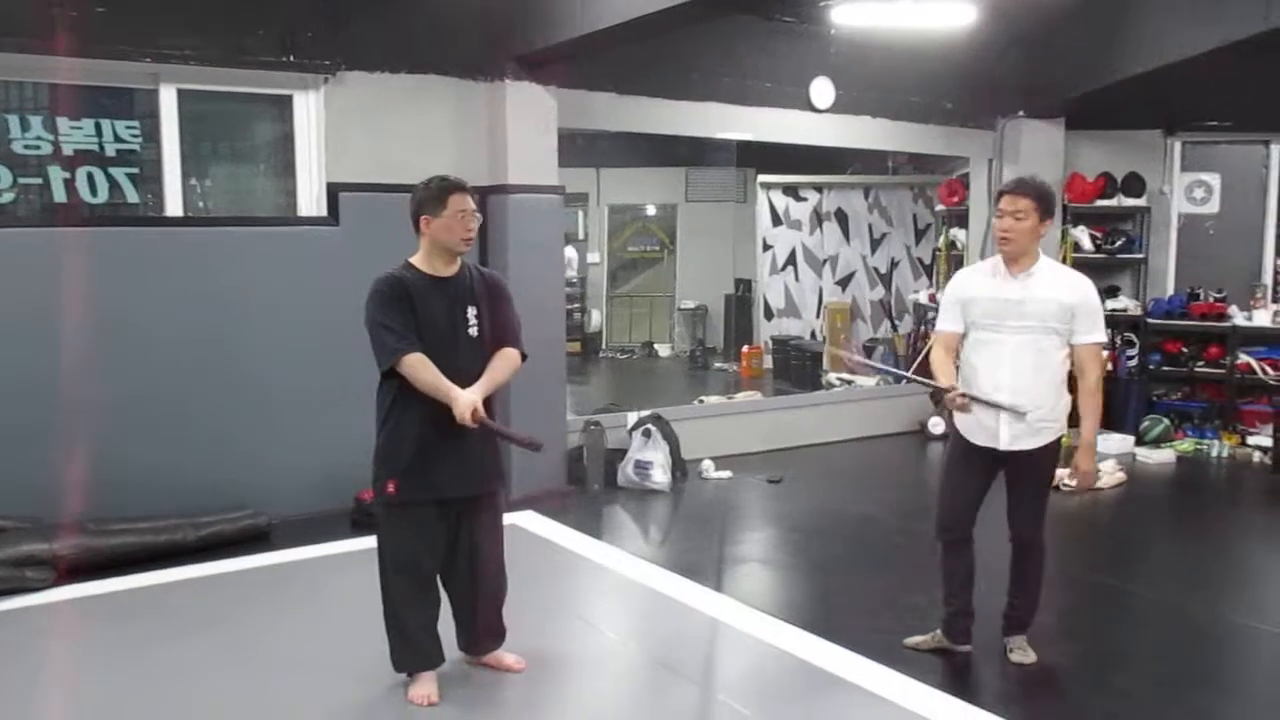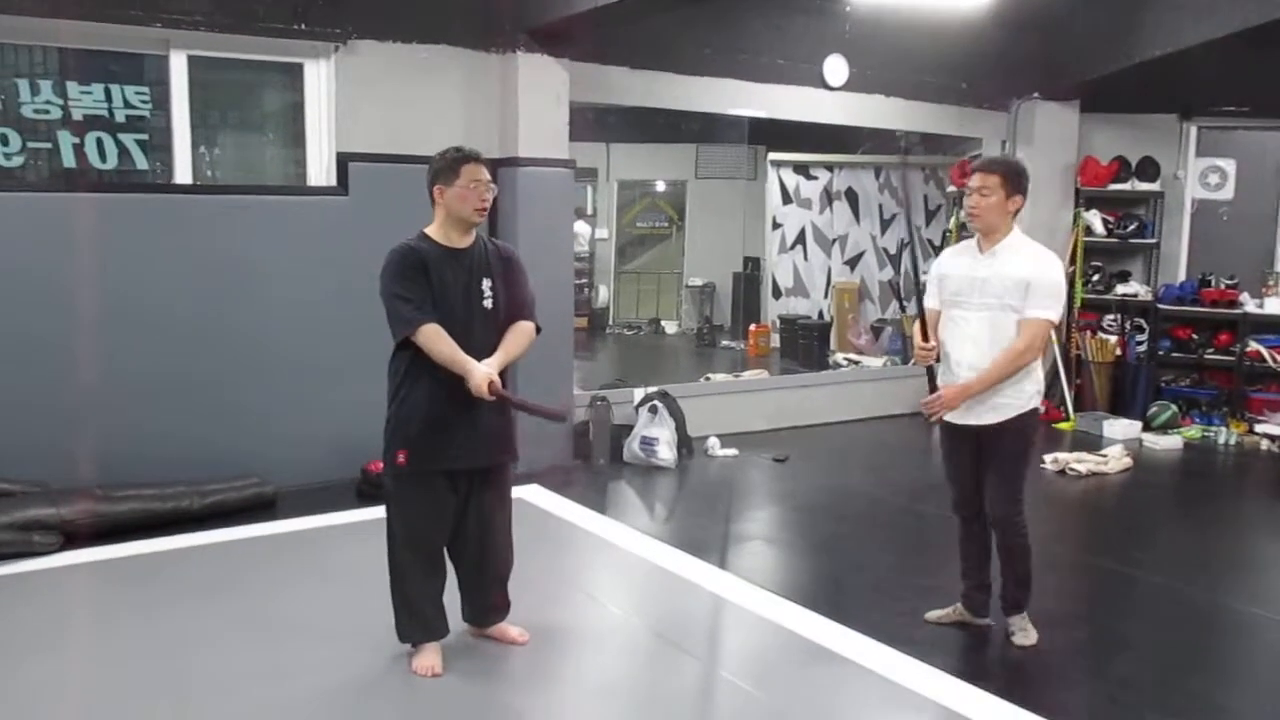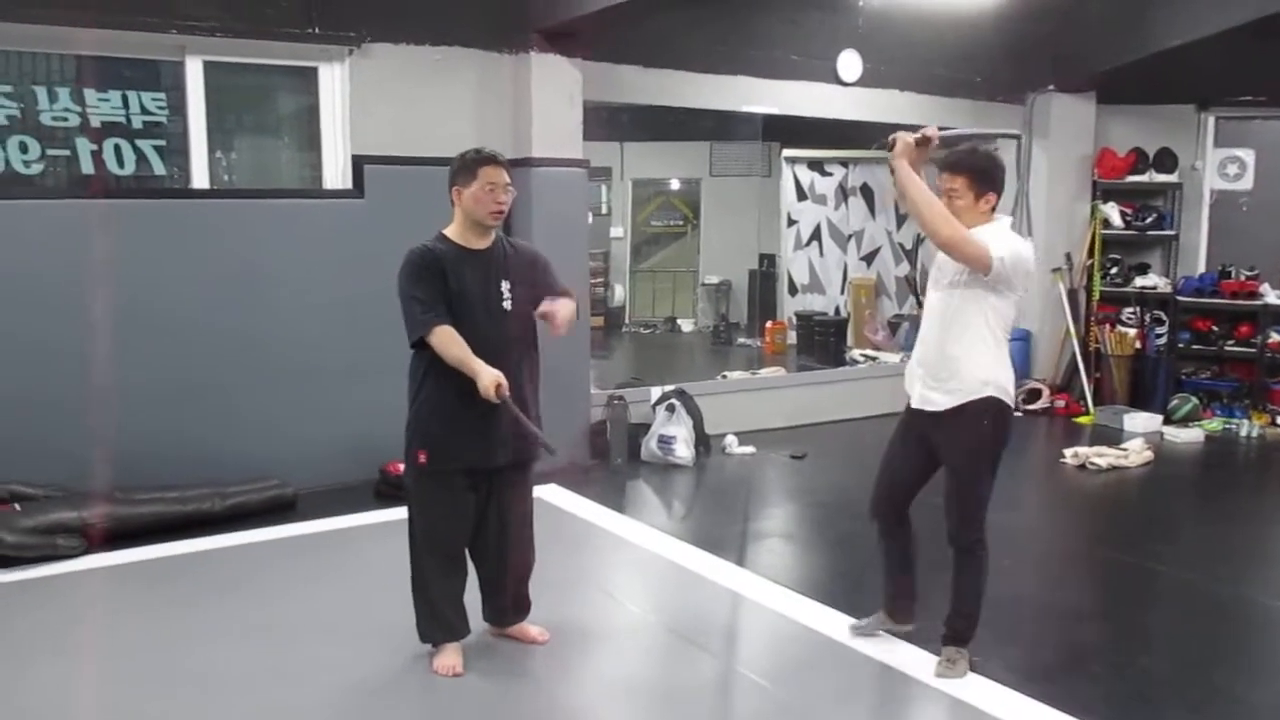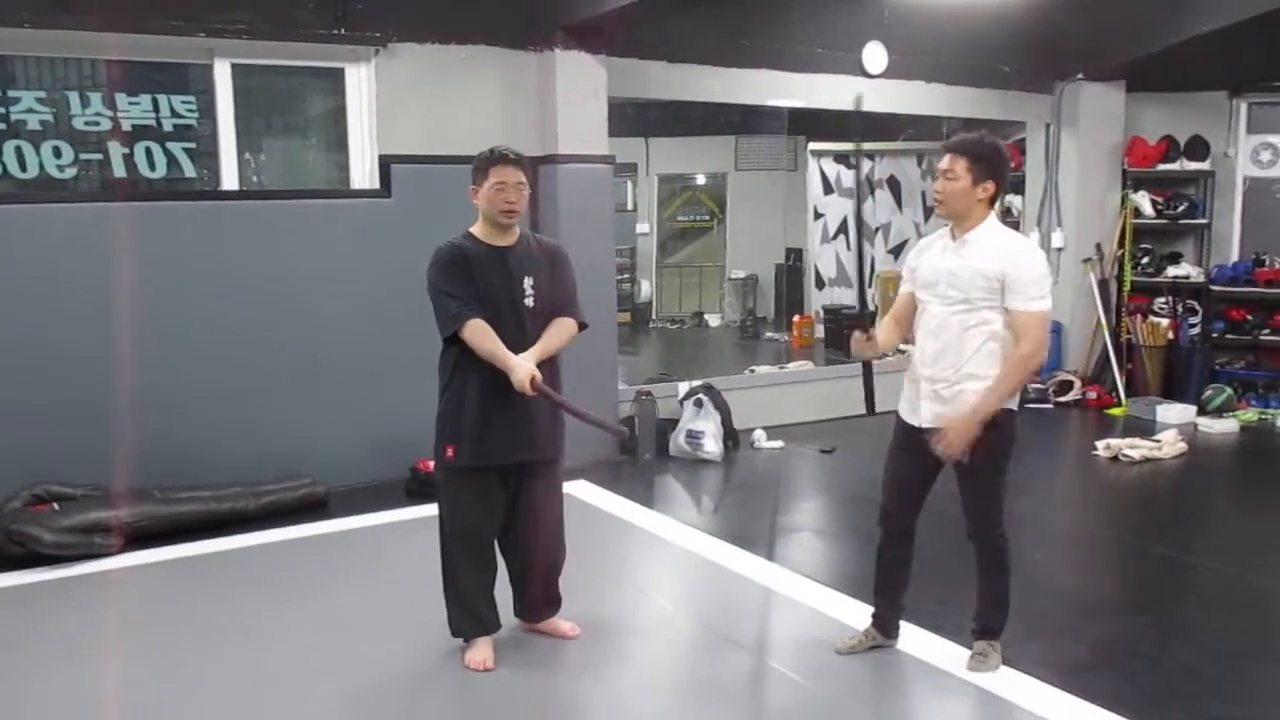
dt=1s
person 1, frame 1
left shoulder: (489, 286)
right shoulder: (391, 290)
left elbow: (510, 350)
right elbow: (406, 357)
left wrist: (478, 391)
right wrist: (454, 396)
left hip: (475, 445)
right hip: (411, 449)
left knee: (481, 556)
right knee: (410, 564)
left ankle: (483, 643)
right ankle: (421, 665)
person 1, frame 2
left shoulder: (503, 259)
right shoulder: (407, 260)
left elbow: (525, 323)
right elbow: (422, 329)
left wrist: (494, 363)
right wrist: (469, 367)
left hip: (487, 418)
right hip: (422, 421)
left knee: (489, 528)
right knee: (419, 534)
left ankle: (487, 615)
right ankle: (425, 635)
person 1, frame 3
left shoulder: (523, 259)
right shoulder: (424, 260)
left elbow: (559, 300)
right elbow: (435, 327)
left wrist: (564, 307)
right wrist: (479, 369)
left hip: (509, 420)
right hip: (443, 423)
left knee: (509, 529)
right knee: (440, 534)
left ankle: (509, 614)
right ankle: (446, 634)
person 1, frame 4
left shoulder: (550, 256)
right shoulder: (452, 259)
left elbow: (568, 319)
right elbow: (468, 324)
left wrist: (531, 357)
right wrist: (509, 364)
left hip: (537, 412)
right hip: (471, 415)
left knee: (540, 523)
right knee: (470, 529)
left ankle: (538, 610)
right ankle: (477, 630)
person 2, frame 1
left shoulder: (1074, 288)
right shoulder: (966, 282)
left elbow: (1089, 372)
right elbow: (943, 348)
left wrist: (1086, 444)
right wrist: (950, 389)
left hip: (1038, 438)
right hip: (973, 433)
left knee: (1027, 538)
right knee: (952, 528)
left ankle: (1017, 633)
right ankle: (955, 630)
person 2, frame 2
left shoulder: (1040, 265)
right shoulder: (949, 261)
left elbow: (1028, 347)
right elbow: (932, 322)
left wrist: (965, 390)
right wrist: (926, 345)
left hip: (1009, 412)
right hip: (955, 412)
left knee: (1005, 514)
right knee: (967, 510)
left ankle: (1017, 610)
right ankle: (974, 603)
person 2, frame 3
left shoulder: (1011, 250)
right shoulder: (946, 231)
left elbow: (950, 237)
right elbow: (910, 203)
left wrist: (903, 170)
right wrist: (909, 160)
left hip: (976, 405)
right hip: (925, 400)
left knee: (964, 530)
right knee: (886, 502)
left ankle: (957, 642)
right ankle: (898, 608)
person 2, frame 4
left shoulder: (1019, 255)
right shoulder: (925, 249)
left elbow: (1031, 350)
right elbow: (900, 319)
left wrist: (974, 417)
right wrist: (876, 340)
left hip: (981, 419)
right hip: (918, 411)
left knee: (985, 532)
right knee: (894, 520)
left ankle: (988, 638)
right ankle: (884, 624)
